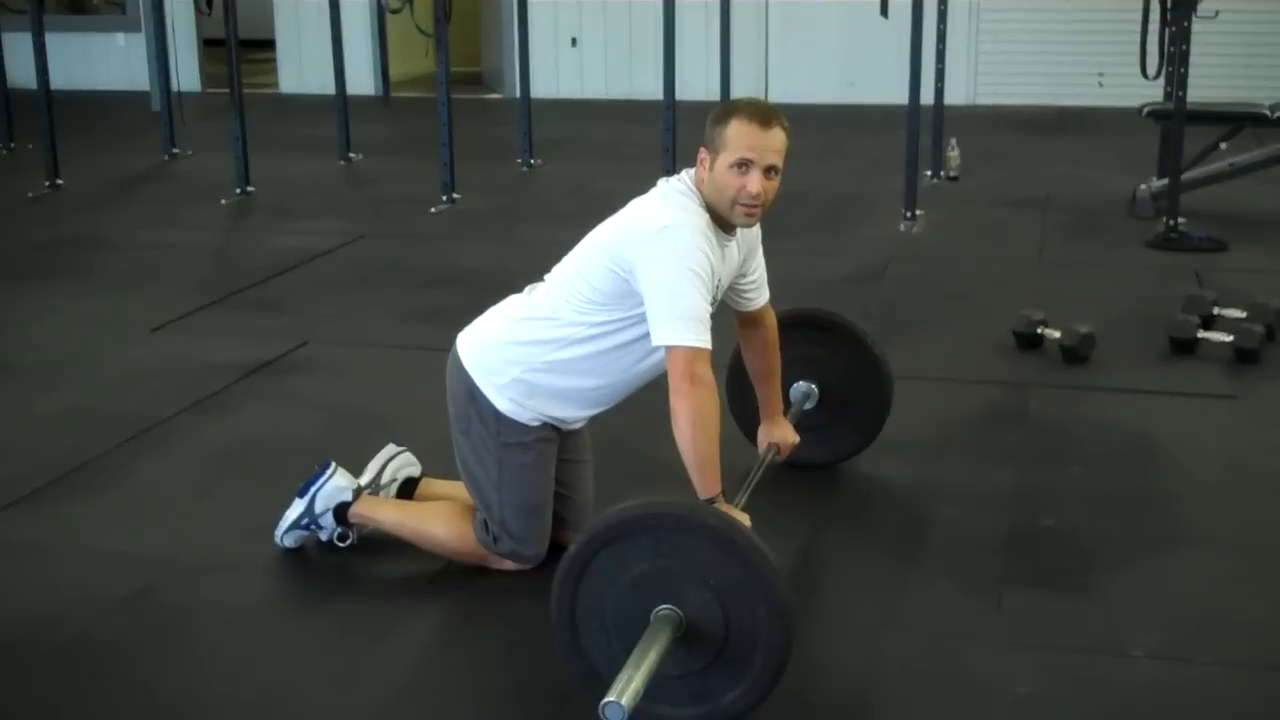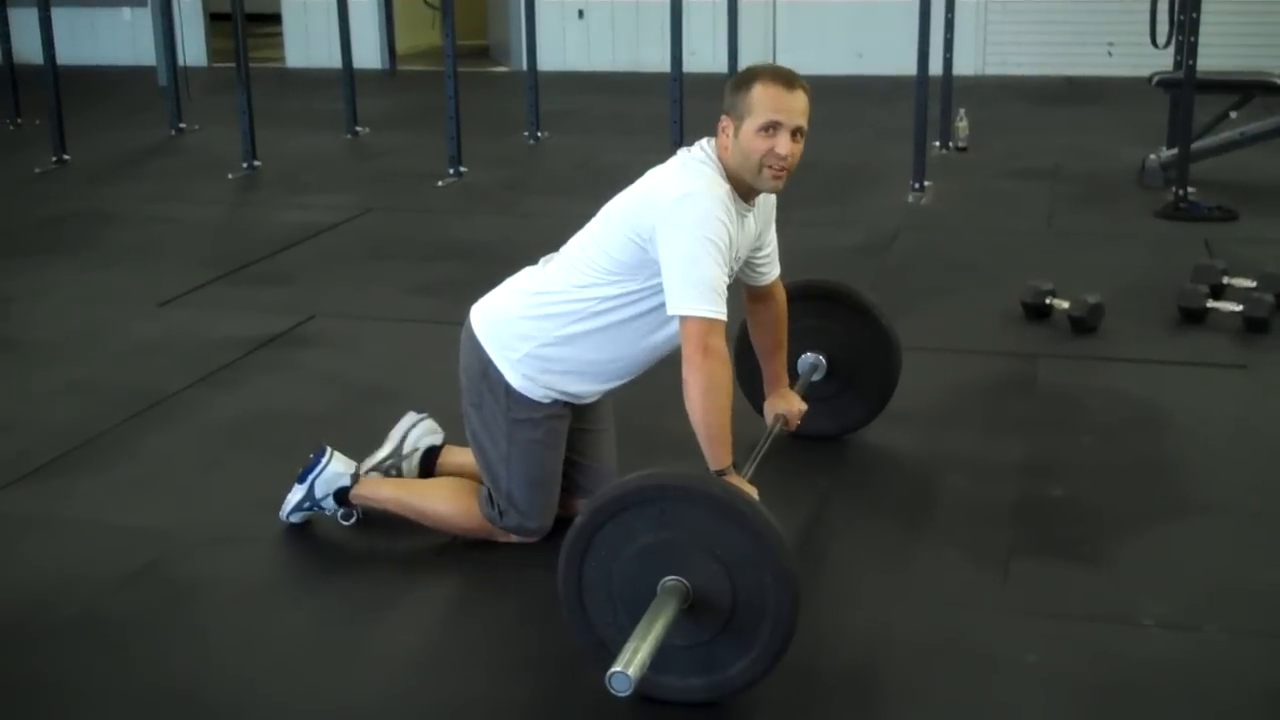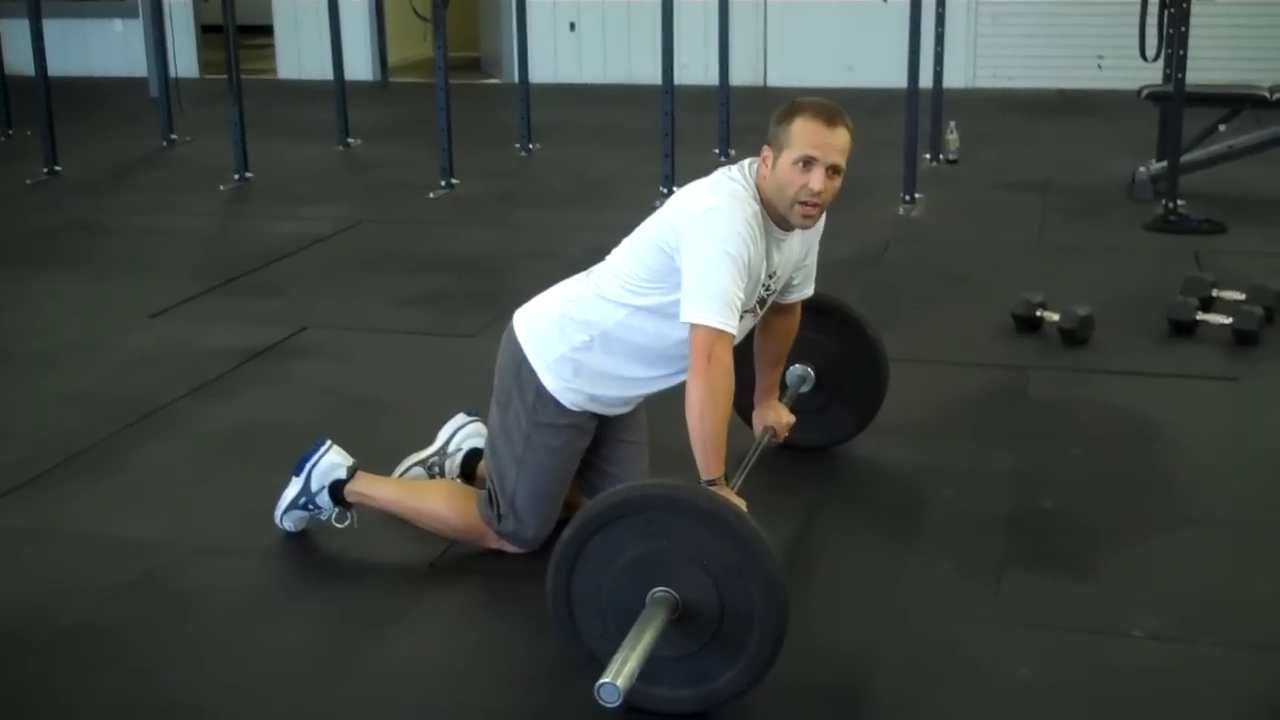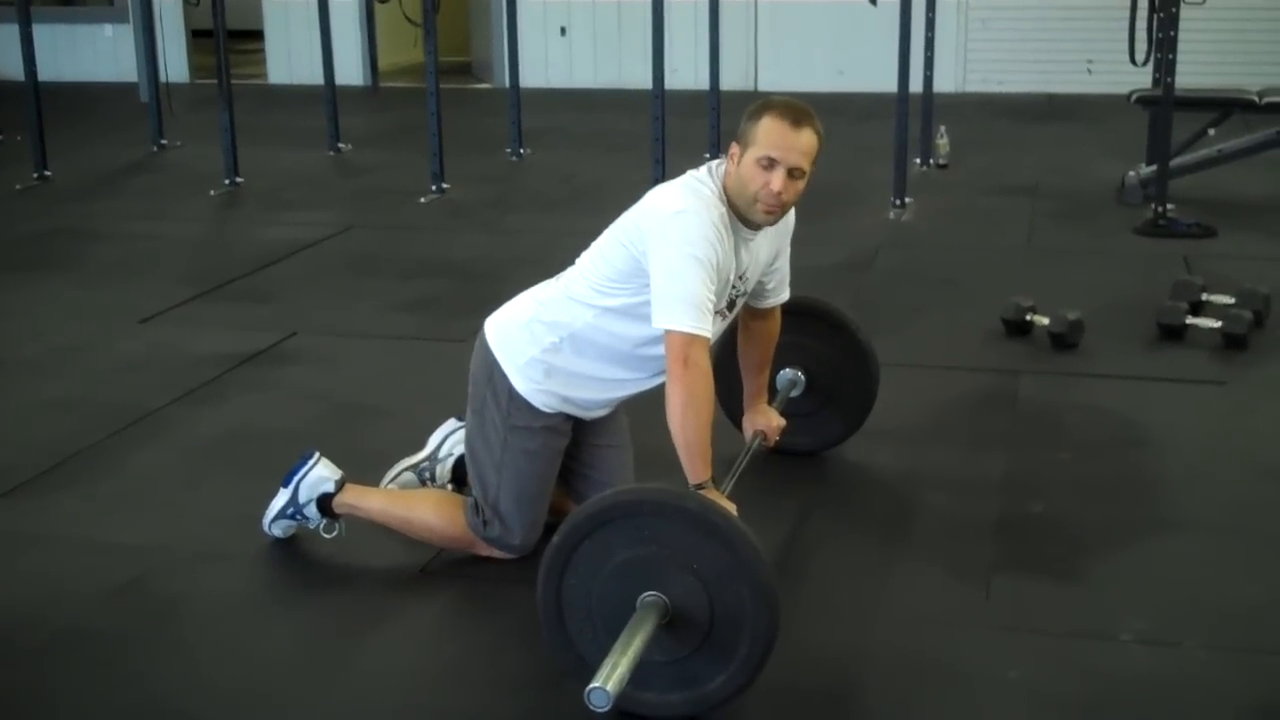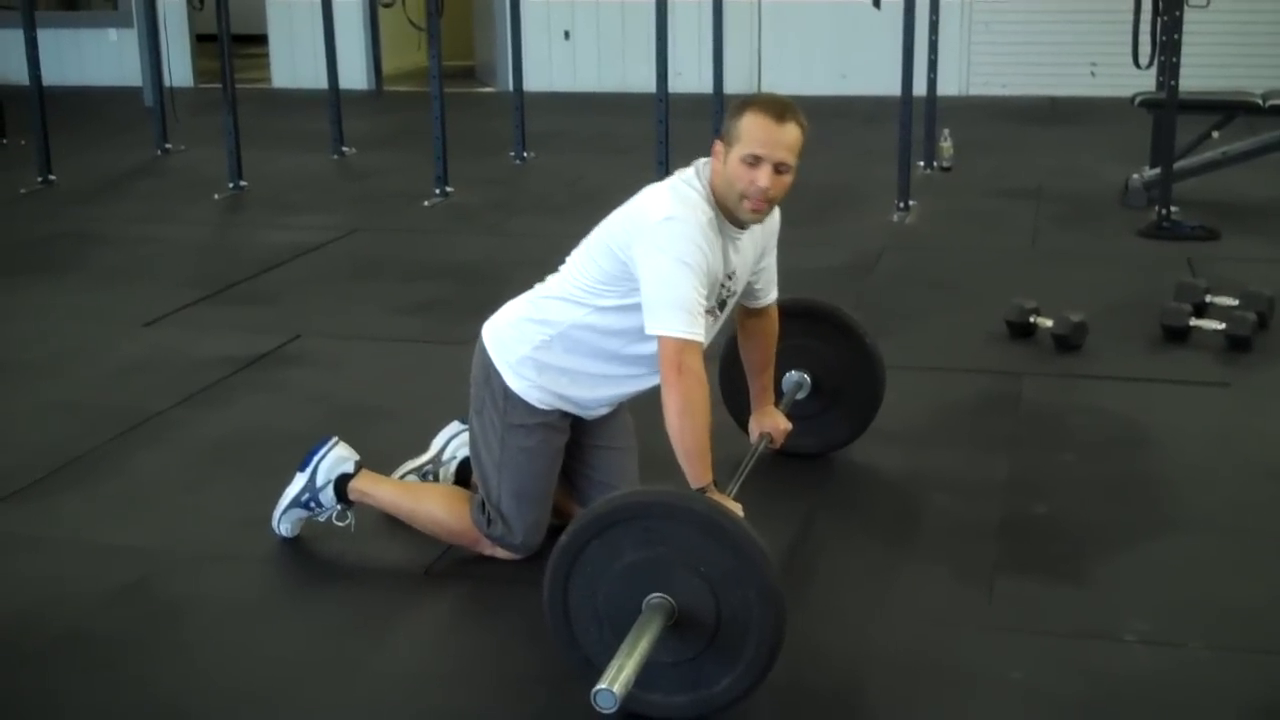
dt=1s
person 1, frame 1
left shoulder: (737, 218)
right shoulder: (677, 234)
left elbow: (756, 317)
right elbow: (689, 381)
left wrist: (773, 415)
right wrist: (714, 505)
left hip: (544, 382)
right hip: (502, 384)
left knee: (566, 529)
right knee: (514, 550)
left ankle: (404, 486)
right ankle: (345, 503)
person 1, frame 2
left shoulder: (754, 189)
right shoulder: (698, 203)
left elbow: (764, 290)
right elbow: (704, 351)
left wrist: (778, 387)
right wrist: (724, 477)
left hip: (564, 356)
right hip: (519, 359)
left knee: (588, 499)
right knee: (519, 523)
left ankle: (426, 456)
right ankle: (345, 485)
person 1, frame 3
left shoulder: (803, 213)
right shoulder: (724, 217)
left elbow: (782, 304)
right elbow: (709, 358)
left wrist: (767, 399)
right wrist: (714, 487)
left hip: (607, 375)
right hip: (556, 365)
right knee: (515, 532)
left ankle: (470, 453)
right ankle: (340, 480)
person 1, frame 4
left shoulder: (773, 215)
right shoulder: (689, 218)
left elbow: (761, 309)
right elbow: (686, 362)
left wrist: (756, 403)
right wrist: (702, 490)
left hip: (585, 381)
right hip: (530, 368)
right knee: (503, 538)
left ankle: (463, 455)
right ankle: (327, 492)
person 1, frame 5
left shoulder: (759, 214)
right shoulder: (676, 222)
left elbow: (759, 309)
right elbow: (680, 369)
left wrist: (762, 406)
right wrist: (705, 493)
left hip: (591, 383)
right hip: (529, 372)
right knee: (511, 540)
left ankle: (468, 458)
right ankle: (343, 479)
